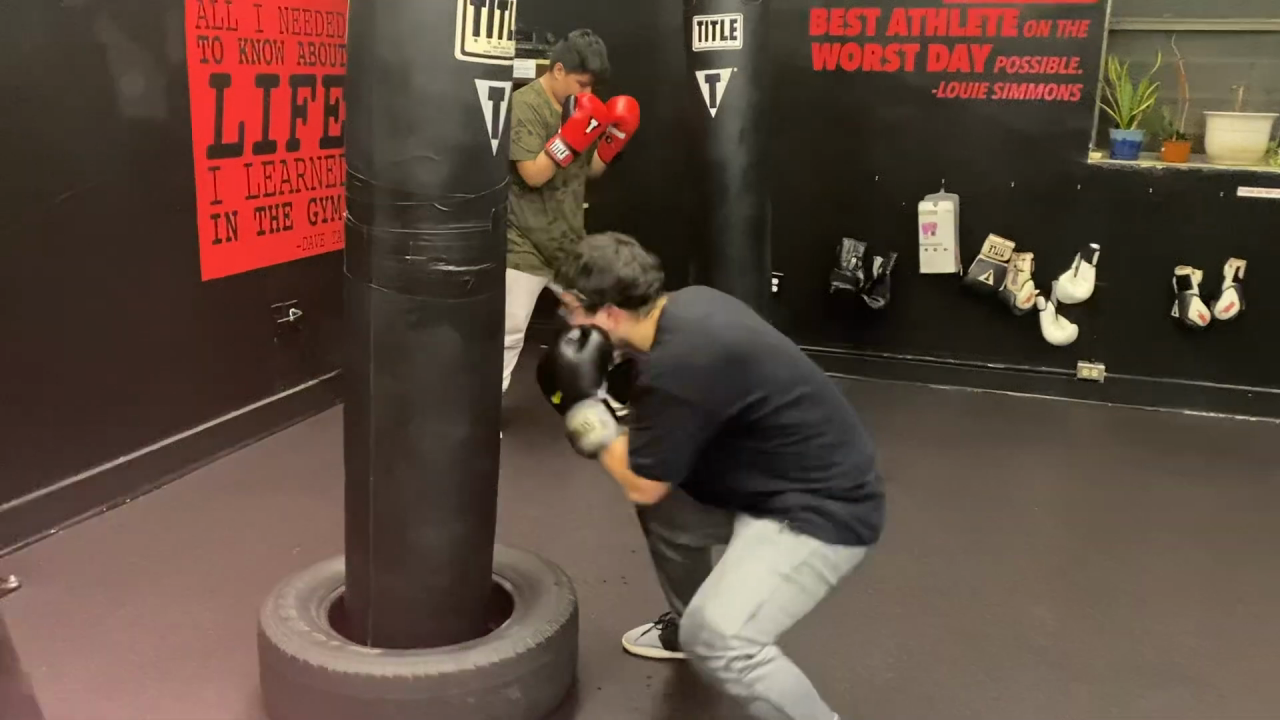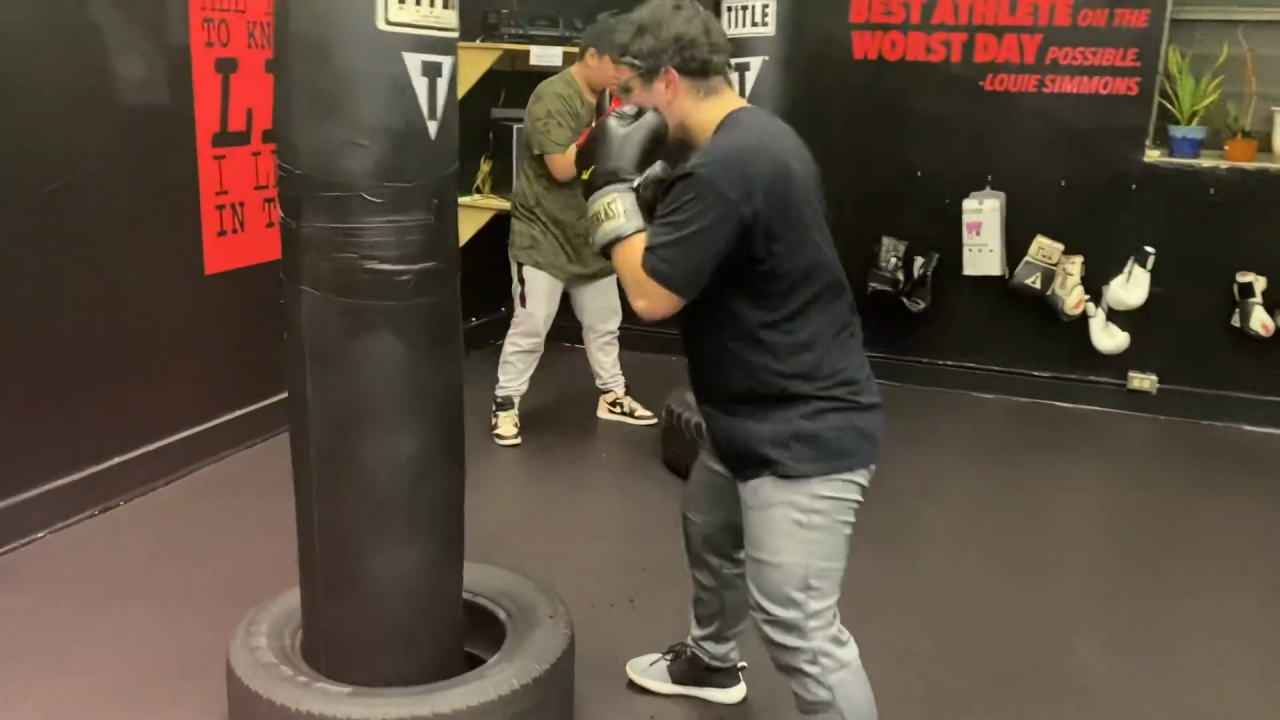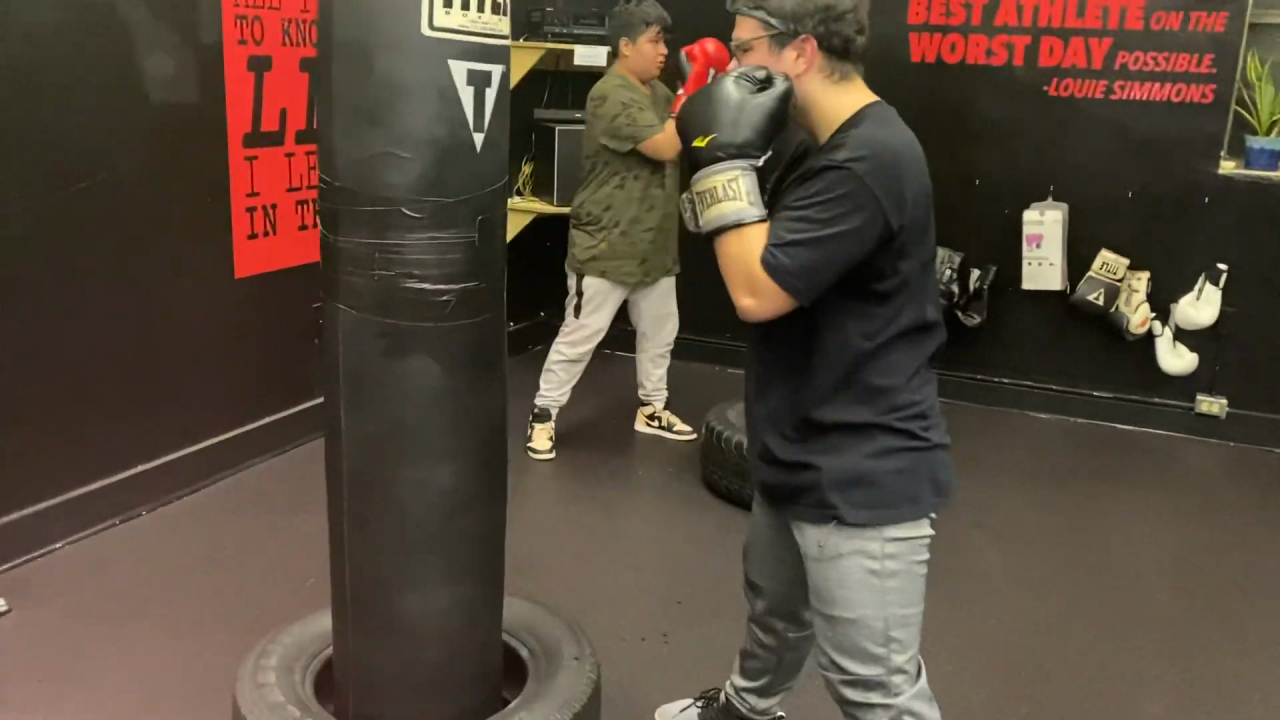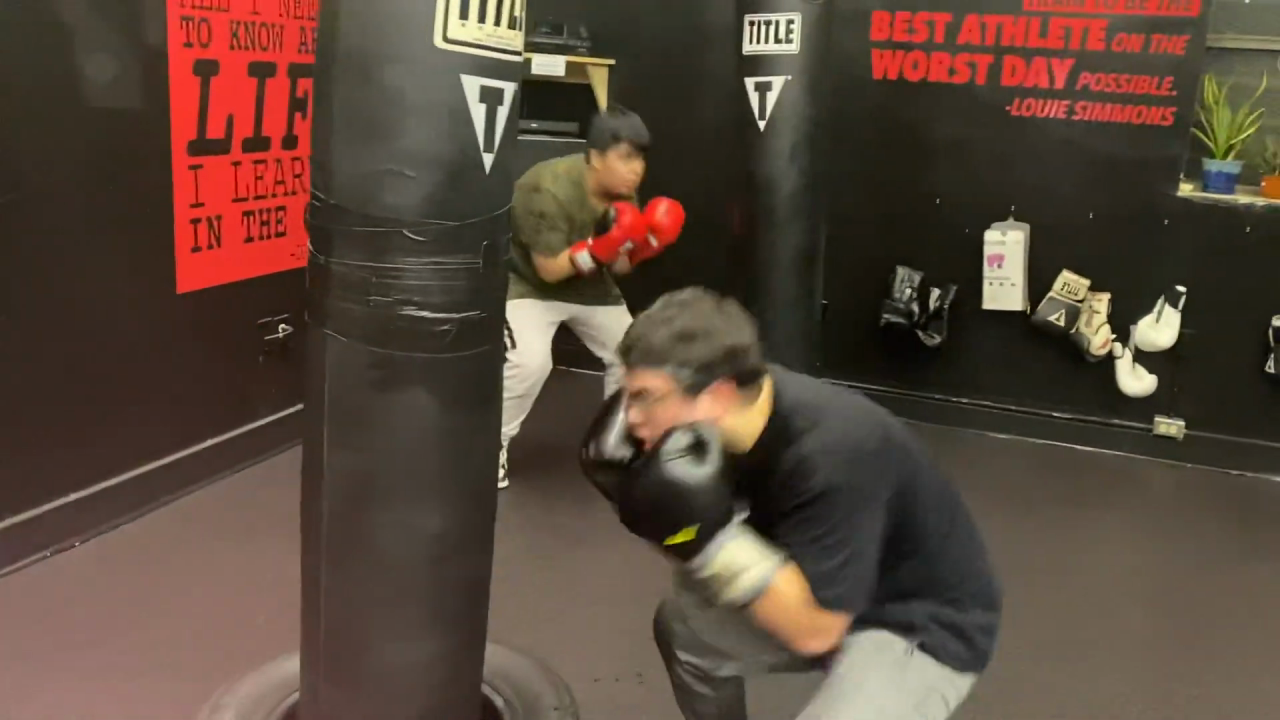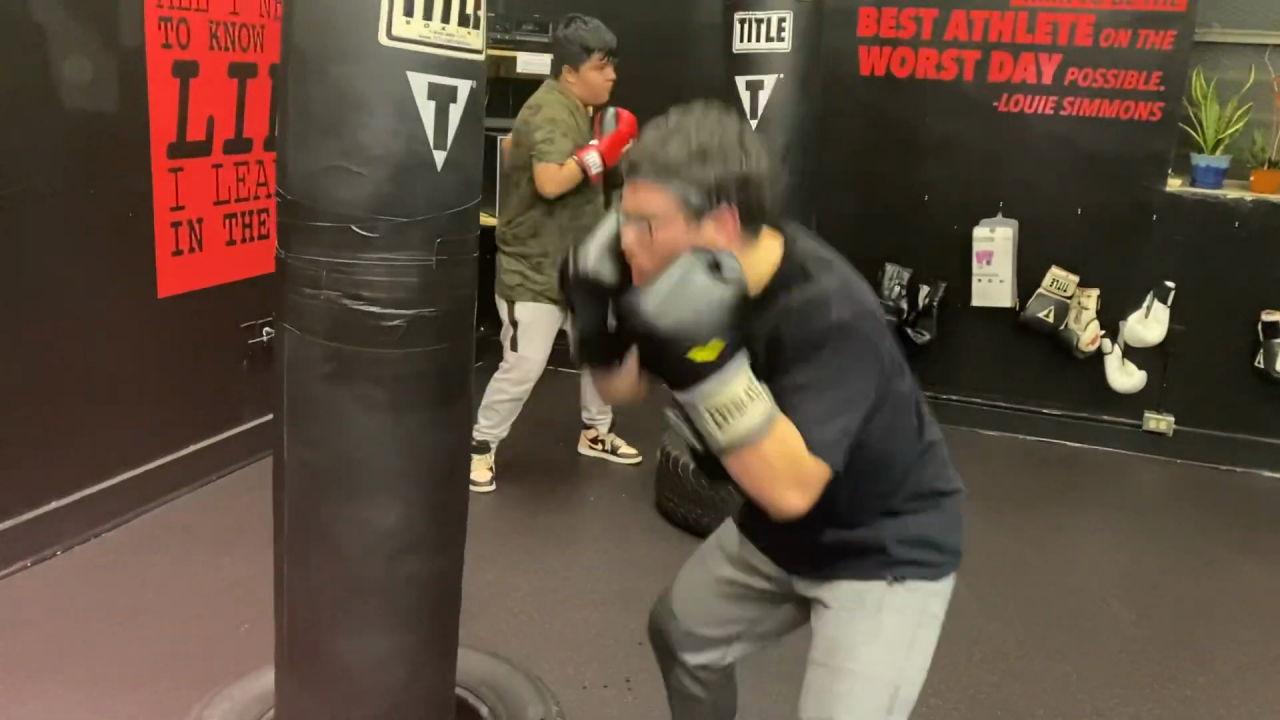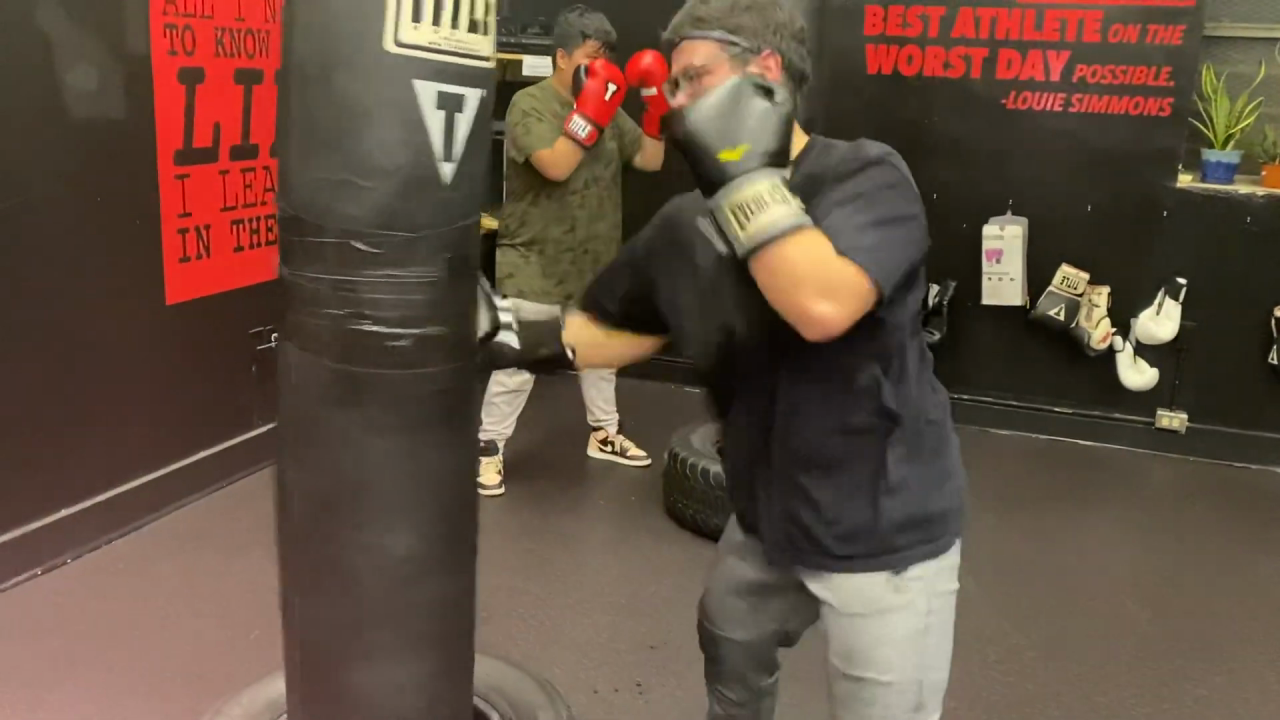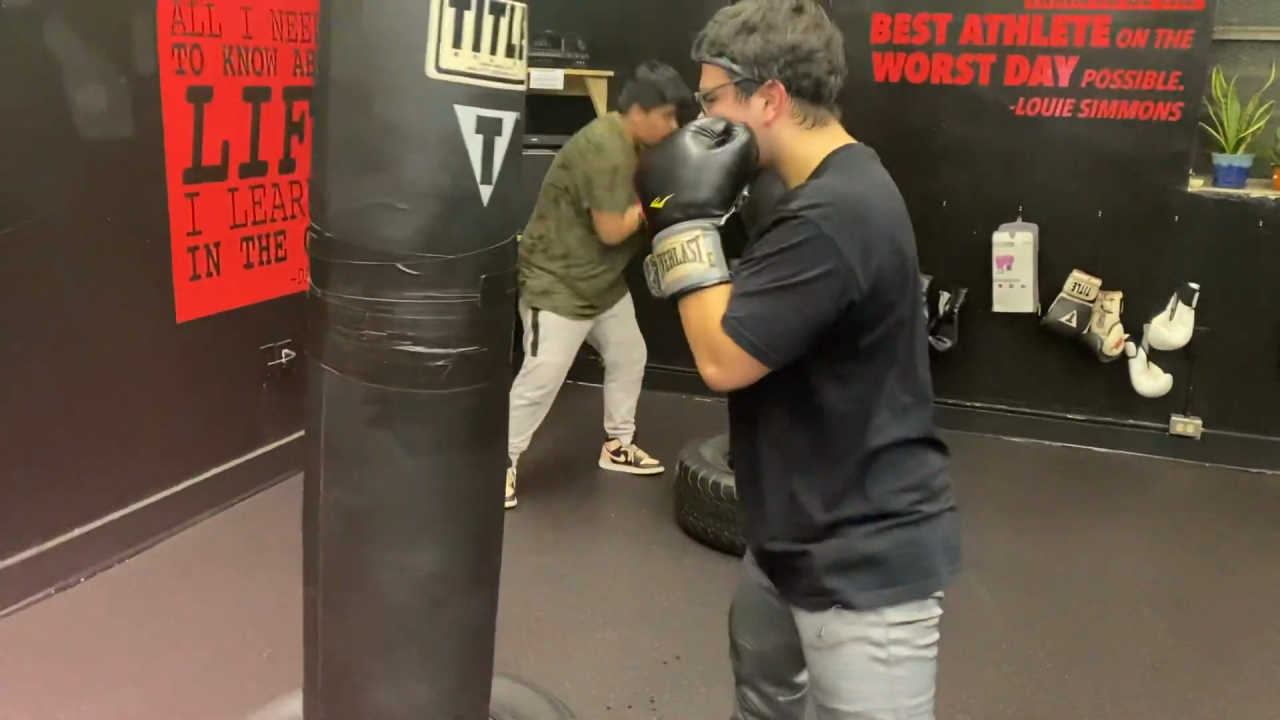
dt=0.7s
person 1, frame 1
left shoulder: (677, 368)
right shoulder: (694, 303)
left elbow: (643, 483)
left hip: (824, 507)
right knee: (666, 515)
right ankle: (690, 628)
person 1, frame 2
left shoulder: (722, 168)
right shoulder: (762, 137)
left elbow: (652, 297)
left wrist: (613, 184)
right wrist: (652, 197)
left hip: (807, 432)
right hip: (756, 415)
left knee: (798, 628)
right knee: (710, 525)
right ankle: (711, 659)
person 1, frame 3
left shoulder: (868, 161)
right shoulder: (846, 143)
left elbow: (756, 292)
right elbow: (771, 256)
left wrist: (724, 160)
right wrist: (723, 157)
left hip: (863, 476)
right hip: (804, 454)
right knee: (774, 602)
person 1, frame 4
left shoulder: (835, 453)
right shoulder: (716, 427)
left elbow: (814, 629)
left wrist: (706, 534)
left hip: (923, 626)
right knee: (684, 626)
person 1, frame 5
left shoulder: (830, 314)
right shoulder: (720, 270)
left elbow: (787, 487)
right elbow: (624, 384)
left wrist: (708, 362)
right wrist: (598, 316)
left hip: (888, 552)
right knee: (681, 632)
person 1, frame 6
left shoulder: (869, 174)
right shoulder: (695, 212)
left elbow: (823, 307)
right elbow: (610, 335)
left wrist: (748, 175)
left hip: (889, 523)
right hip: (772, 511)
right knee: (733, 637)
person 1, frame 7
left shoulder: (828, 218)
right shoulder: (847, 184)
left elbow: (722, 360)
right elbow: (763, 305)
left wrist: (685, 219)
right wrist: (695, 215)
left hip: (866, 552)
person 2, frame 1
left shoulder: (577, 105)
right shoulder: (524, 105)
left elbow: (590, 168)
right elbow: (533, 175)
left wrist: (614, 136)
right wrist: (576, 130)
left hip: (567, 239)
right hip: (522, 243)
right knee: (509, 329)
person 2, frame 2
left shoulder: (607, 99)
right shoulder: (552, 97)
right elbow: (563, 168)
left hip: (590, 236)
right hip: (543, 236)
left knee: (604, 322)
right knee: (530, 328)
left ankle: (612, 395)
right ankle: (505, 405)
person 2, frame 3
left shoulder: (656, 89)
right shoulder: (609, 96)
right elbow: (665, 147)
left wrist: (710, 90)
right wrist: (692, 90)
left hip: (653, 241)
right hip: (606, 244)
left knee: (660, 330)
right knee: (581, 334)
left ankle: (652, 409)
right ankle: (543, 415)
person 2, frame 4
left shoulder: (624, 195)
right shoulder: (549, 190)
left elbow: (621, 265)
right elbow: (549, 269)
left wrist: (648, 242)
right wrist: (608, 245)
left hip: (589, 287)
right hip: (527, 282)
right knee: (529, 364)
right ankle: (494, 446)
person 2, frame 5
left shoulder: (571, 108)
right shoulder: (550, 112)
right elbow: (550, 183)
right wrist: (604, 150)
right hip: (531, 273)
right knee: (522, 368)
left ankle: (595, 431)
right ankle: (481, 445)
person 2, frame 6
left shoulder: (608, 105)
right shoulder: (530, 104)
left elbow: (650, 161)
right elbow: (556, 167)
left wrist: (655, 109)
right wrist: (589, 112)
left hip: (593, 263)
right hip: (532, 263)
right knee: (517, 364)
left ankle: (604, 433)
right ankle: (489, 448)
person 2, frame 7
left shoulder: (631, 143)
right shoulder: (604, 148)
left elbow: (636, 207)
right elbow: (612, 229)
left hip: (603, 281)
right hip: (556, 280)
left knee: (629, 355)
right knee: (542, 375)
left ankle: (617, 445)
right ankle: (503, 461)
